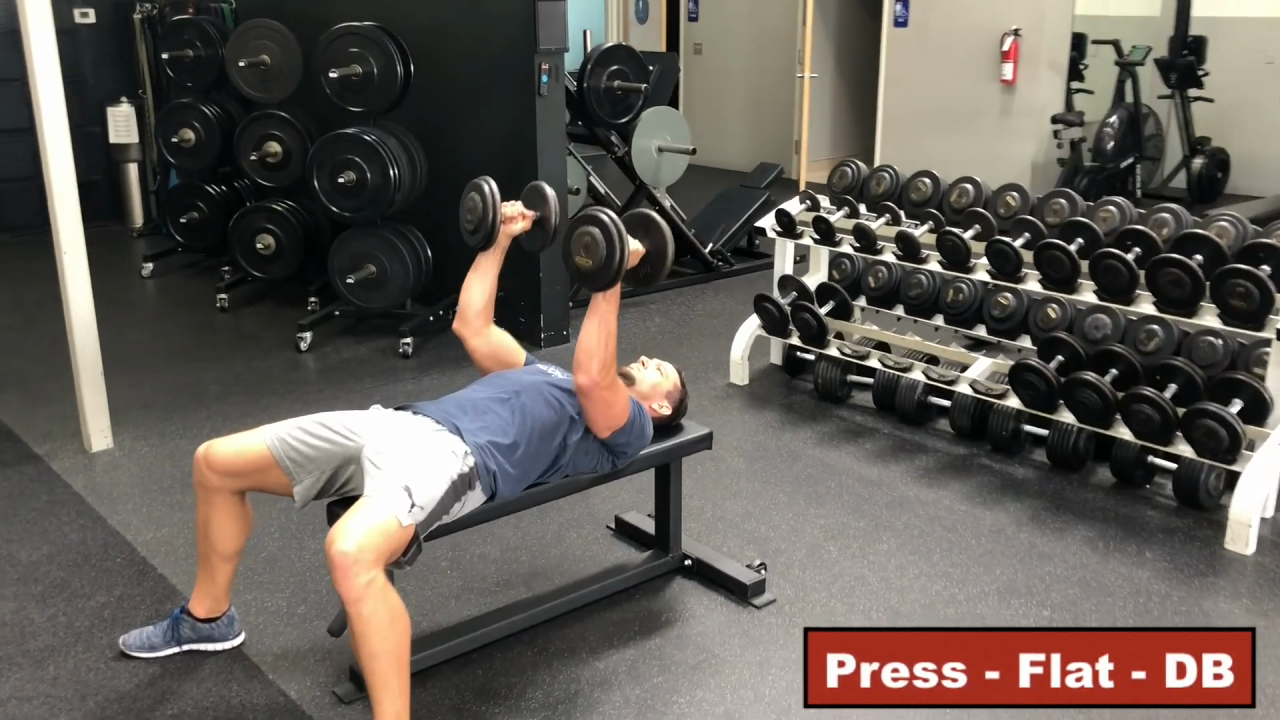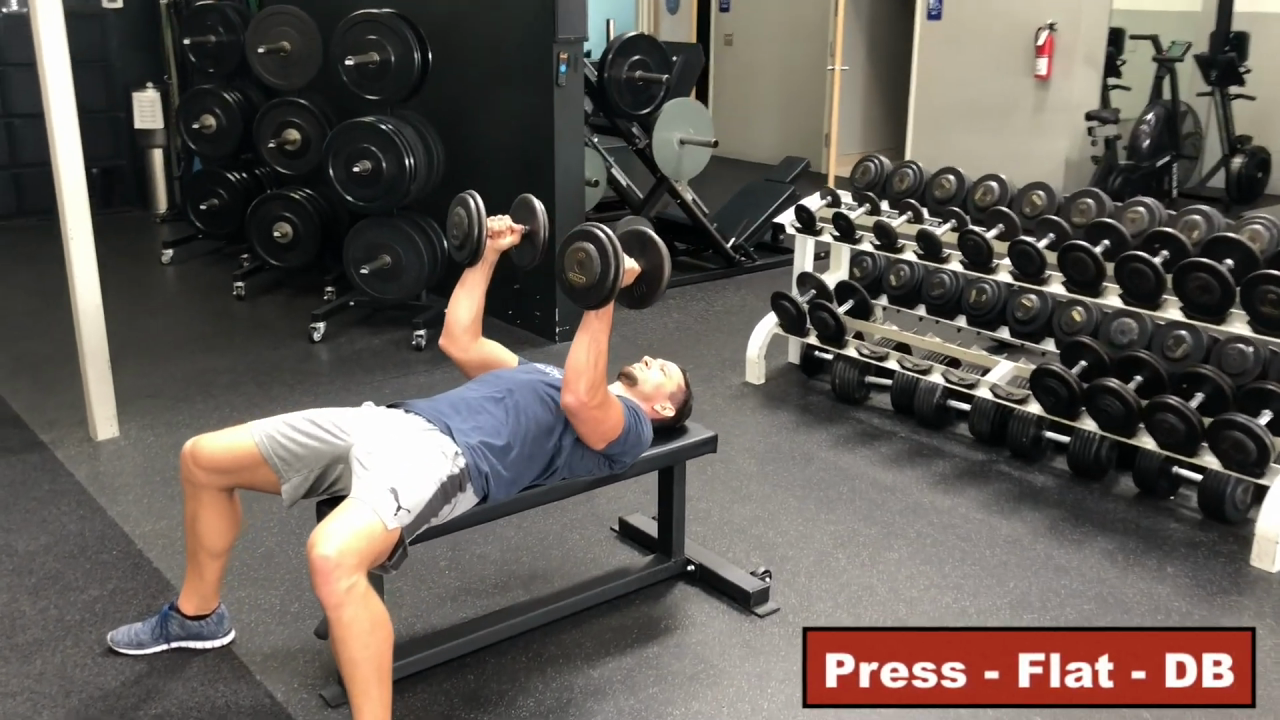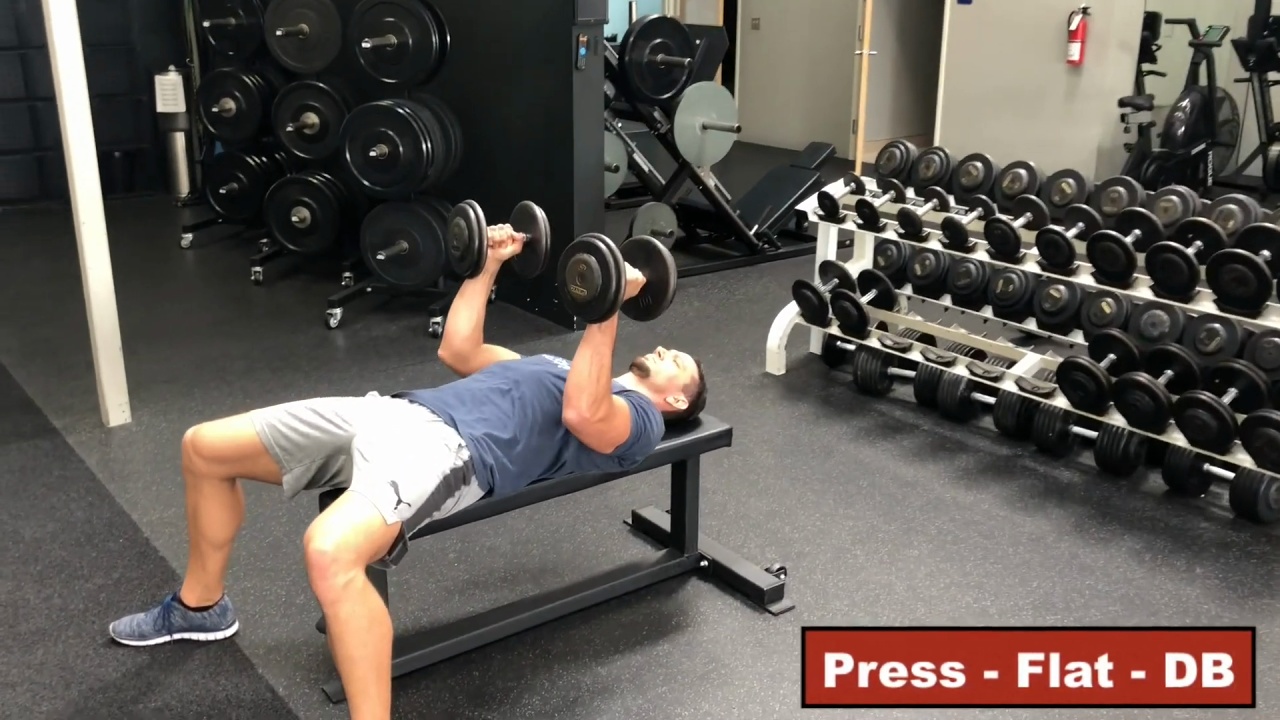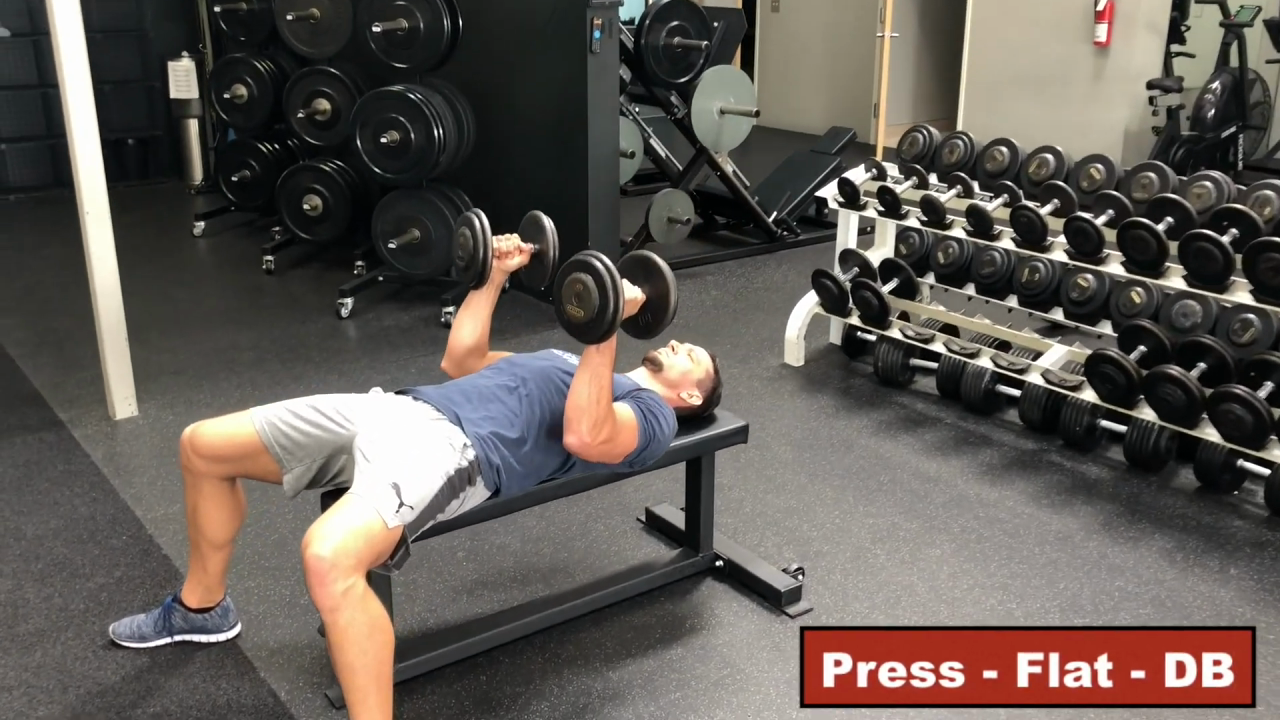
dt=0.3s
person 1, frame 1
left shoulder: (627, 427)
right shoulder: (550, 374)
left elbow: (592, 379)
right elbow: (471, 326)
left wrist: (610, 280)
right wrist: (500, 240)
left hip: (455, 456)
right hip: (395, 423)
left knee: (352, 555)
right knee: (214, 462)
right ankle: (208, 617)
person 1, frame 2
left shoulder: (628, 429)
right shoulder: (547, 373)
left elbow: (580, 398)
right elbow: (459, 340)
left wrist: (604, 300)
right wrist: (488, 253)
left hip: (446, 455)
right hip: (388, 420)
left knee: (333, 558)
right knee: (202, 458)
right ankle: (198, 614)
person 1, frame 3
left shoulder: (640, 420)
right shoulder: (559, 367)
left elbow: (581, 415)
right elbow: (458, 349)
left wrist: (607, 311)
right wrist: (489, 265)
left hip: (451, 449)
right hip: (392, 412)
left knee: (331, 554)
right knee: (202, 447)
right ankle: (201, 605)
person 1, frame 4
left shoulder: (652, 415)
right shoulder: (573, 366)
left elbow: (583, 436)
right elbow: (460, 360)
left wrist: (608, 327)
right wrist: (494, 275)
left hip: (456, 447)
right hip: (398, 407)
left knee: (329, 558)
right knee: (202, 446)
right ankle: (202, 606)
